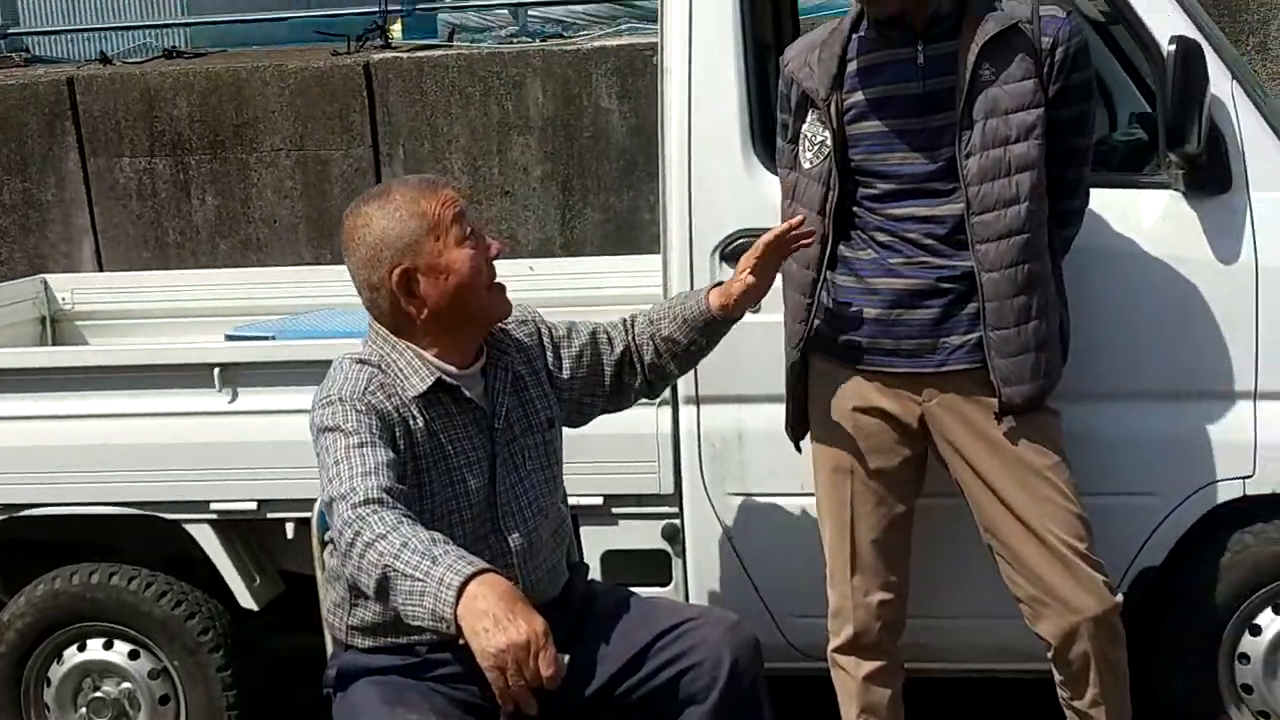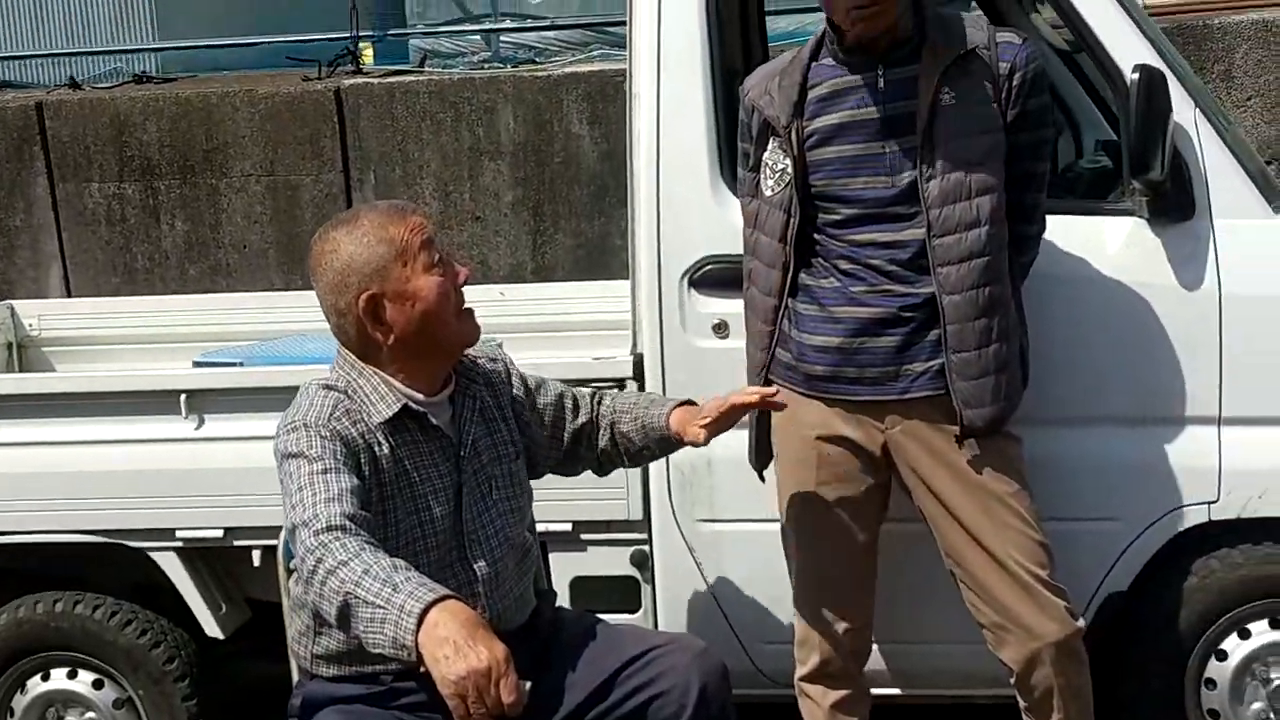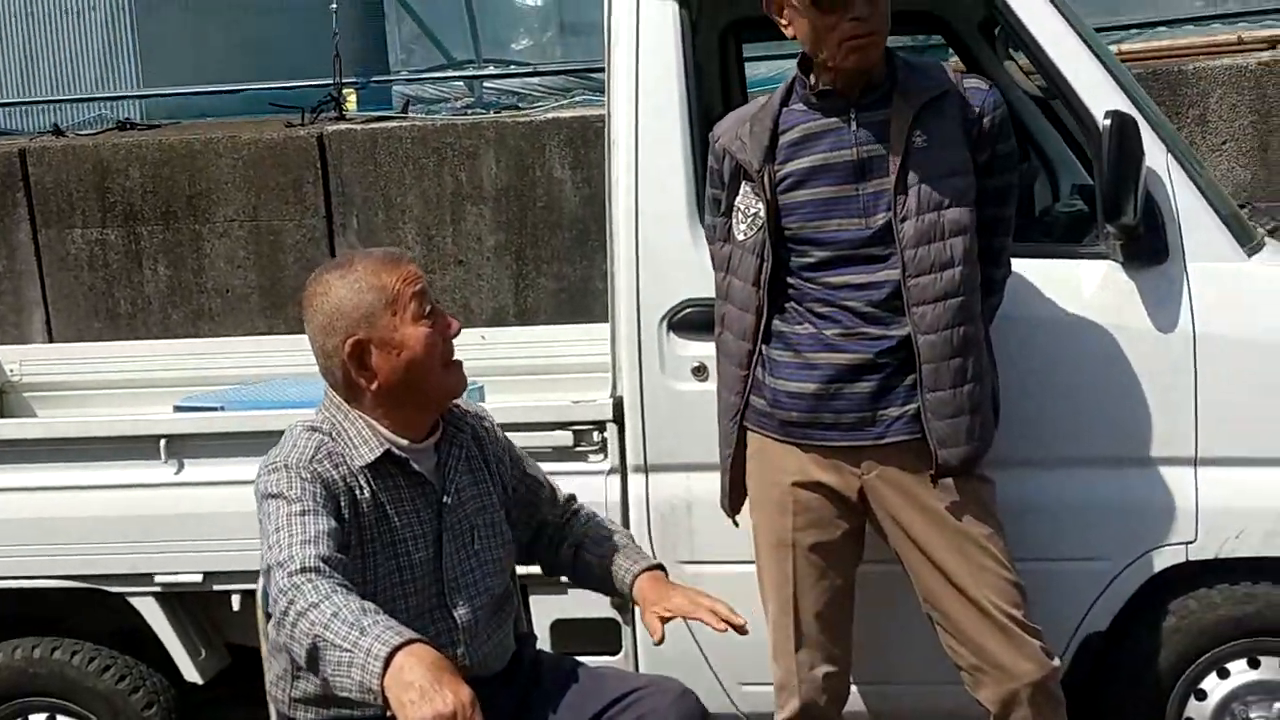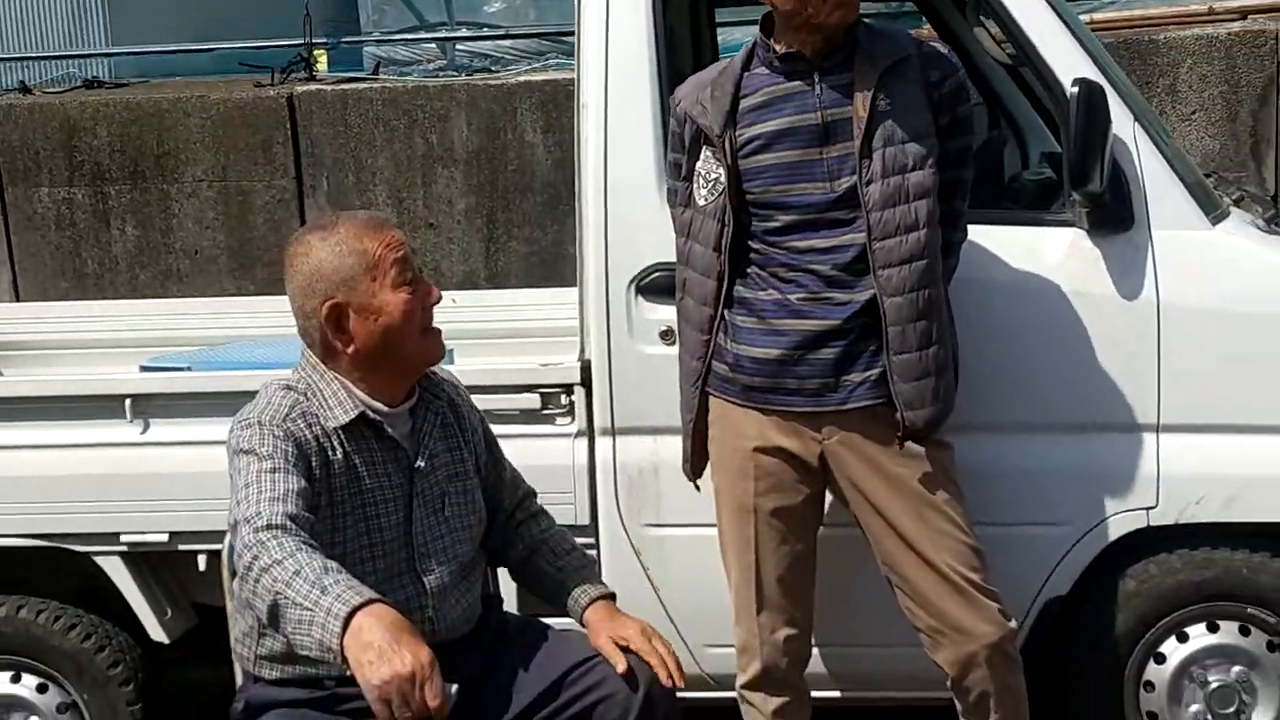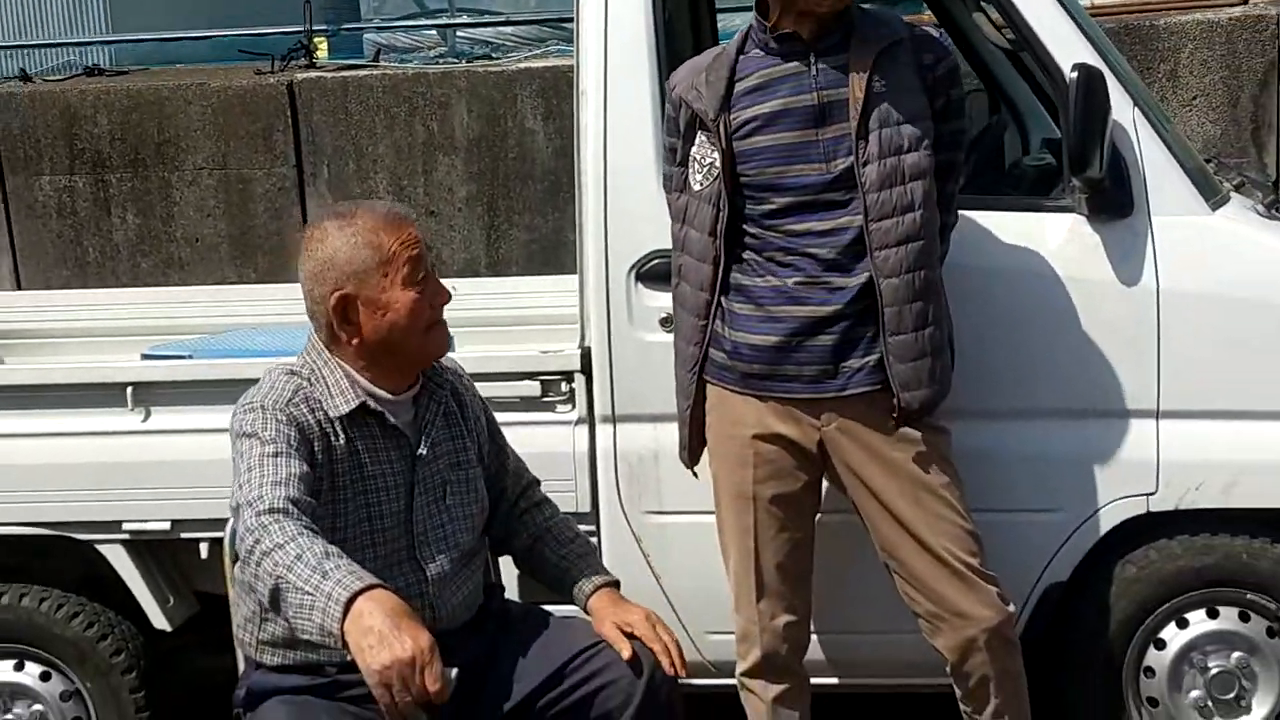
dt=0.3s
person 1, frame 1
right shoulder: (812, 67)
left elbow: (1063, 203)
left wrist: (1009, 303)
left hip: (988, 368)
right hip: (853, 371)
left knee: (1081, 608)
right knee: (862, 624)
person 1, frame 2
left shoulder: (1000, 66)
right shoulder: (773, 96)
left elbow: (1020, 228)
left wrist: (968, 332)
left hip: (948, 395)
right hip: (814, 399)
left knee: (1043, 633)
right knee: (828, 648)
person 1, frame 3
left shoulder: (966, 110)
right shoulder: (744, 142)
left elbow: (985, 271)
left wrist: (939, 369)
left hip: (924, 436)
right hip: (789, 442)
person 1, frame 4
left shoulder: (925, 73)
right shoulder: (706, 105)
left elbow: (944, 231)
left wrist: (901, 334)
left hip: (882, 402)
right hip: (751, 407)
left knee: (977, 635)
right knee: (768, 653)
person 1, frame 5
left shoulder: (917, 60)
right shoulder: (701, 89)
left elbow: (936, 211)
left wrist: (896, 333)
left hip: (878, 388)
right hip: (749, 394)
left knee: (975, 618)
right knee: (767, 637)
person 2, frame 1
left shoulder: (523, 344)
right shoulder: (356, 400)
left elbow: (627, 353)
right elbow: (367, 527)
left wrist: (728, 300)
right wrist: (472, 590)
left hip: (556, 619)
right hip: (411, 663)
left knee: (725, 651)
person 2, frame 2
left shoulder: (490, 380)
right shoulder: (321, 426)
left elbow: (587, 422)
right elbow: (331, 553)
left wrist: (681, 417)
right wrist: (433, 618)
left hip: (523, 646)
left knee: (694, 677)
person 2, frame 3
left shoulder: (473, 435)
right shoulder: (303, 469)
left elbow: (558, 525)
right elbow: (305, 596)
left wrist: (644, 578)
right wrist: (400, 660)
person 2, frame 4
left shoulder: (446, 400)
right shoulder: (275, 428)
left elbow: (517, 520)
right elbow: (269, 550)
left wrist: (595, 603)
right wrist: (362, 620)
left hip: (467, 654)
person 2, frame 5
left shoulder: (450, 389)
right shoulder: (279, 414)
left elbow: (521, 508)
right elbow: (271, 536)
left wrist: (598, 591)
right wrist: (362, 605)
left hip: (470, 643)
left knee: (639, 670)
